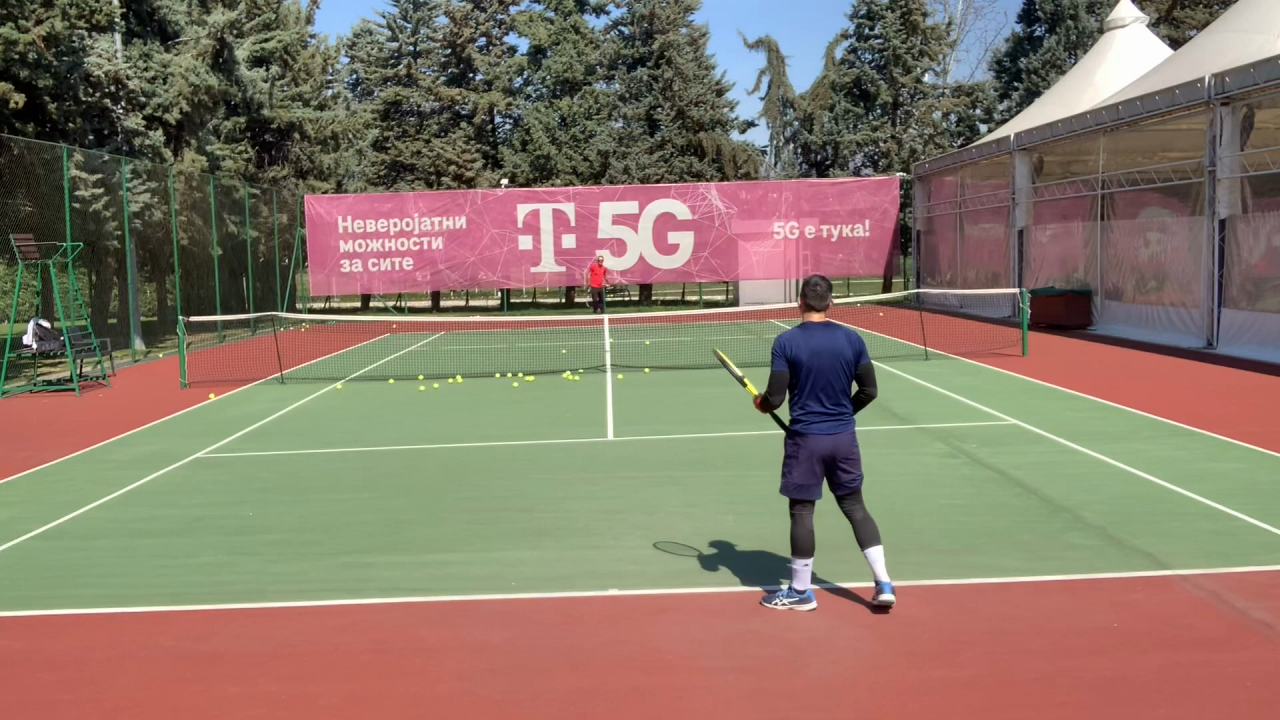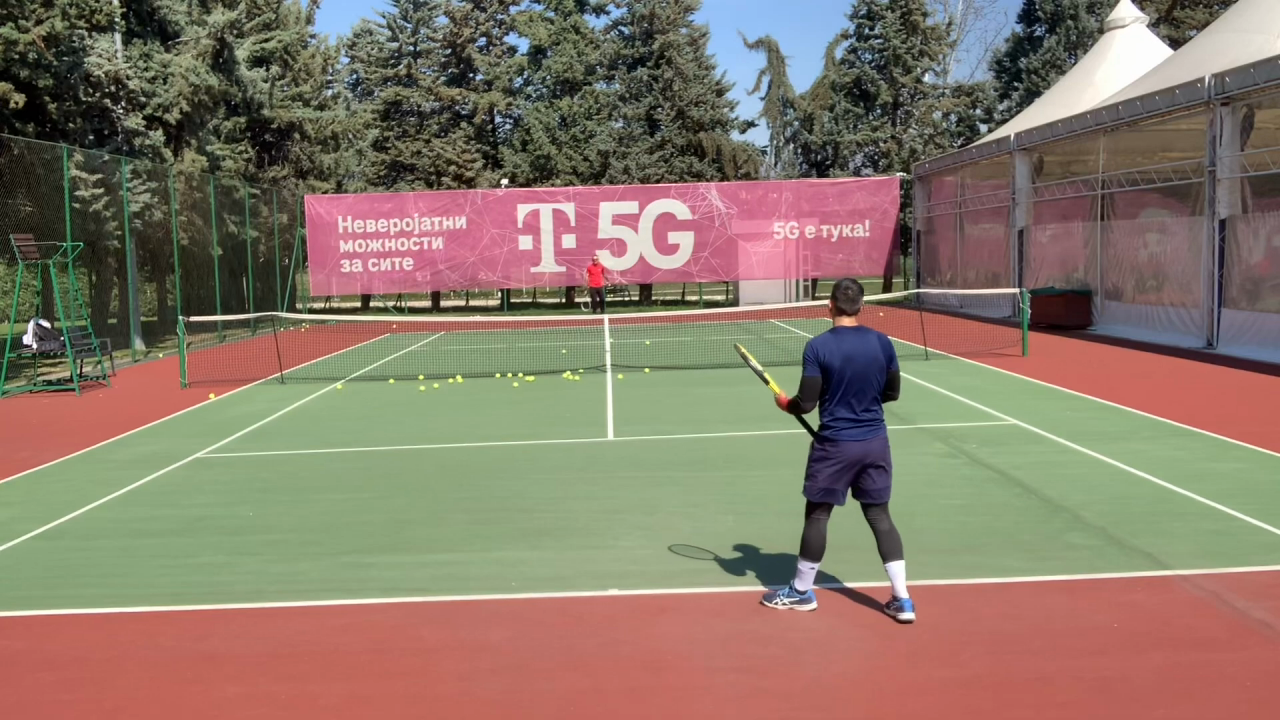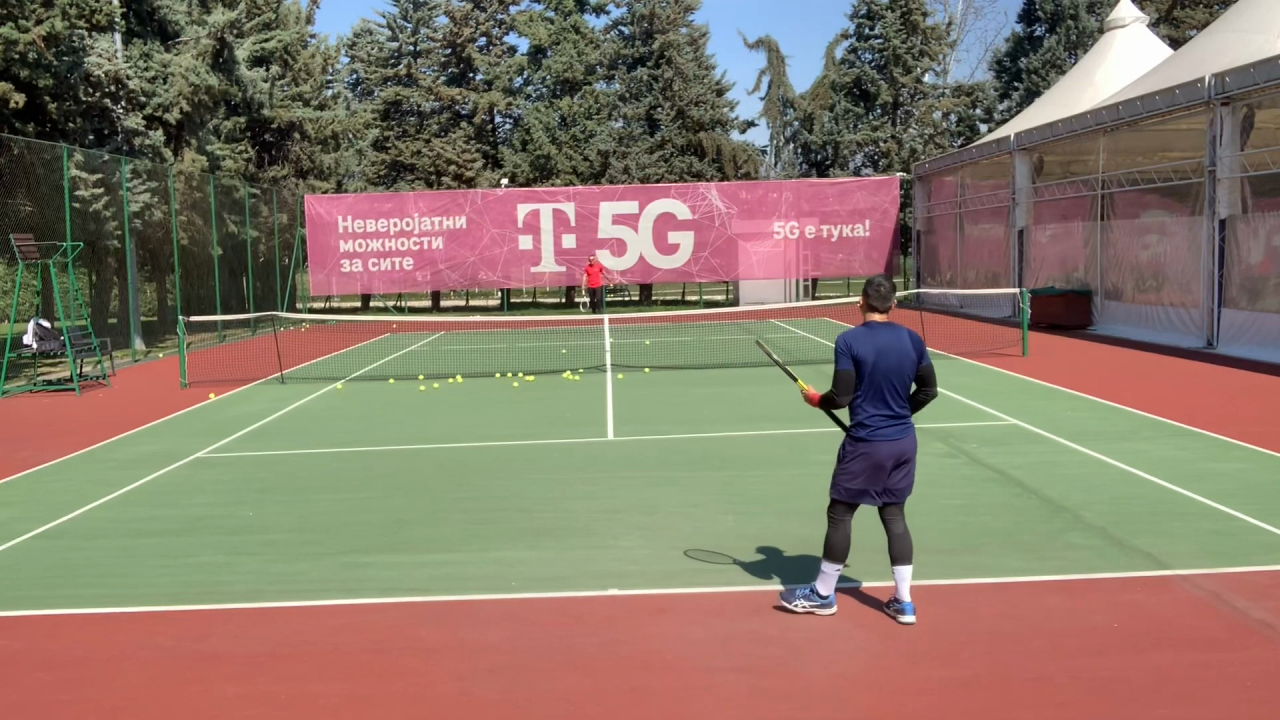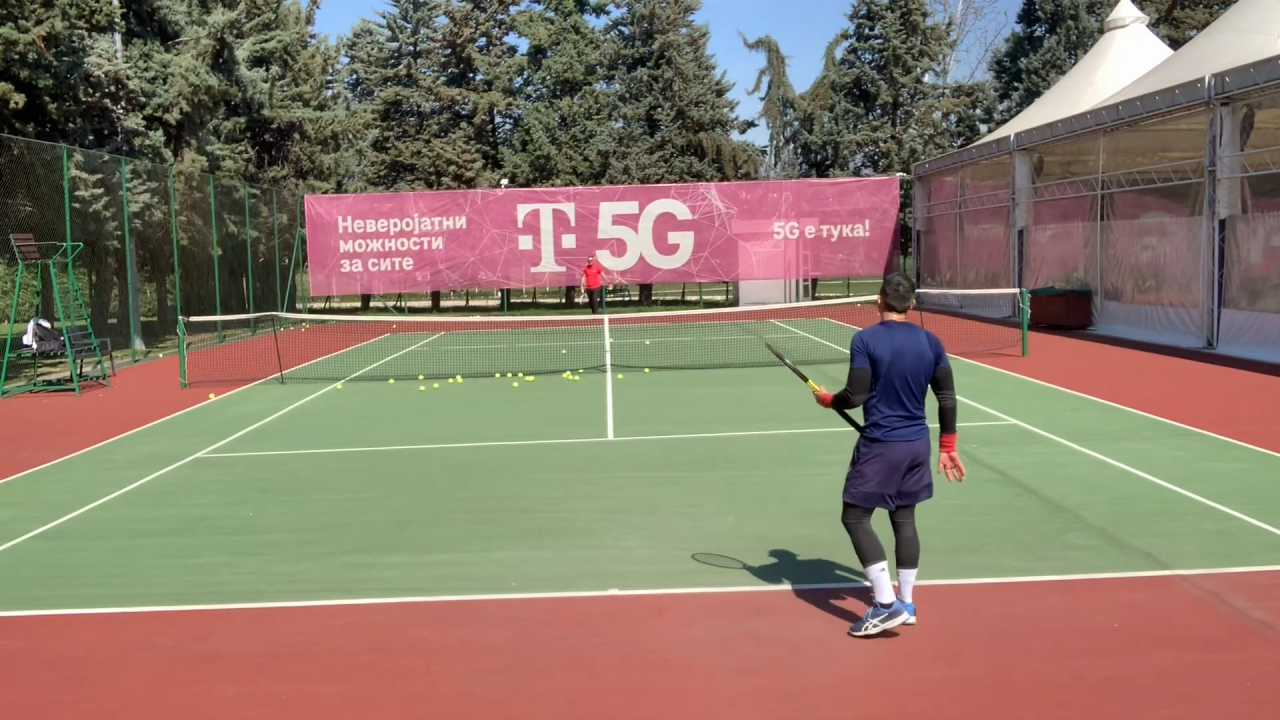
dt=0.2s
person 1, frame 1
left shoulder: (786, 342)
right shoulder: (852, 339)
left elbow: (774, 399)
right elbow: (869, 391)
left wrist: (760, 403)
left hip: (806, 439)
right hip: (844, 436)
left knee: (801, 512)
right knee: (855, 507)
left ankle: (801, 591)
right ankle: (883, 582)
person 1, frame 2
left shoulder: (818, 347)
right shoulder: (883, 344)
left elbow: (807, 402)
right elbow: (892, 392)
left wrist: (785, 403)
left hip: (836, 445)
right hip: (875, 442)
left knee: (817, 515)
right knee: (880, 517)
left ankle: (802, 590)
right ankle: (902, 600)
person 1, frame 3
left shoulder: (849, 341)
right shoulder: (913, 340)
left elbow: (840, 398)
right elbow: (927, 391)
left wrist: (814, 398)
left hip: (866, 444)
right hip: (904, 441)
left knee: (840, 514)
right knee: (894, 517)
left ankle: (822, 593)
right ankle: (903, 602)
person 1, frame 4
left shoulder: (865, 340)
right shoulder: (931, 343)
left elbow: (854, 396)
right elbow: (947, 398)
left wrist: (827, 400)
right wrist: (948, 446)
left hip: (880, 446)
right hip: (917, 443)
left knee: (855, 517)
right knee: (904, 519)
left ankle: (885, 604)
right ankle: (902, 601)
